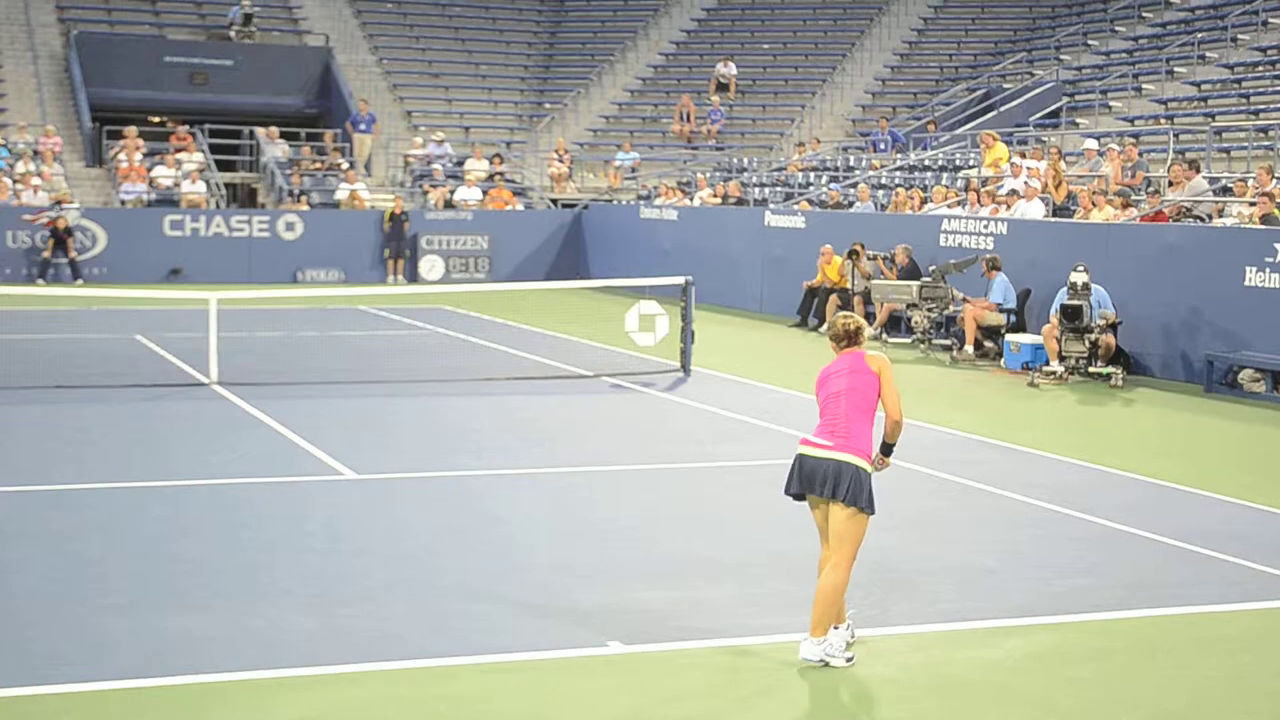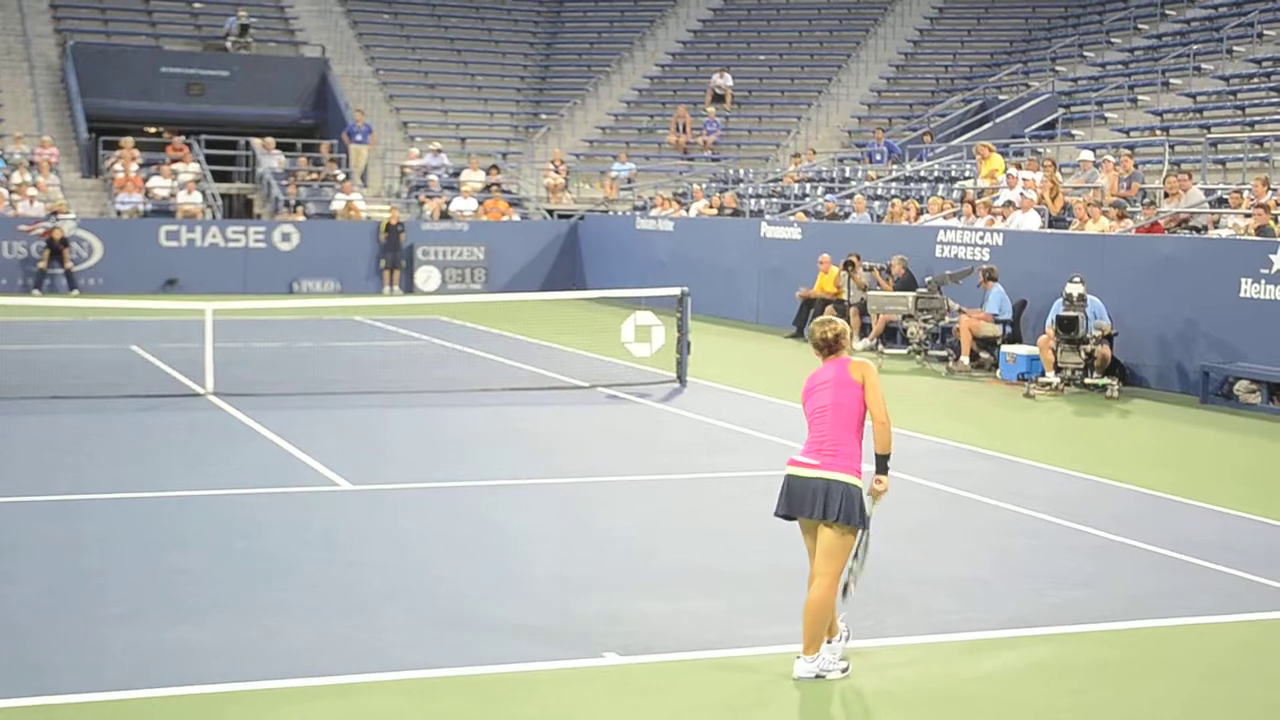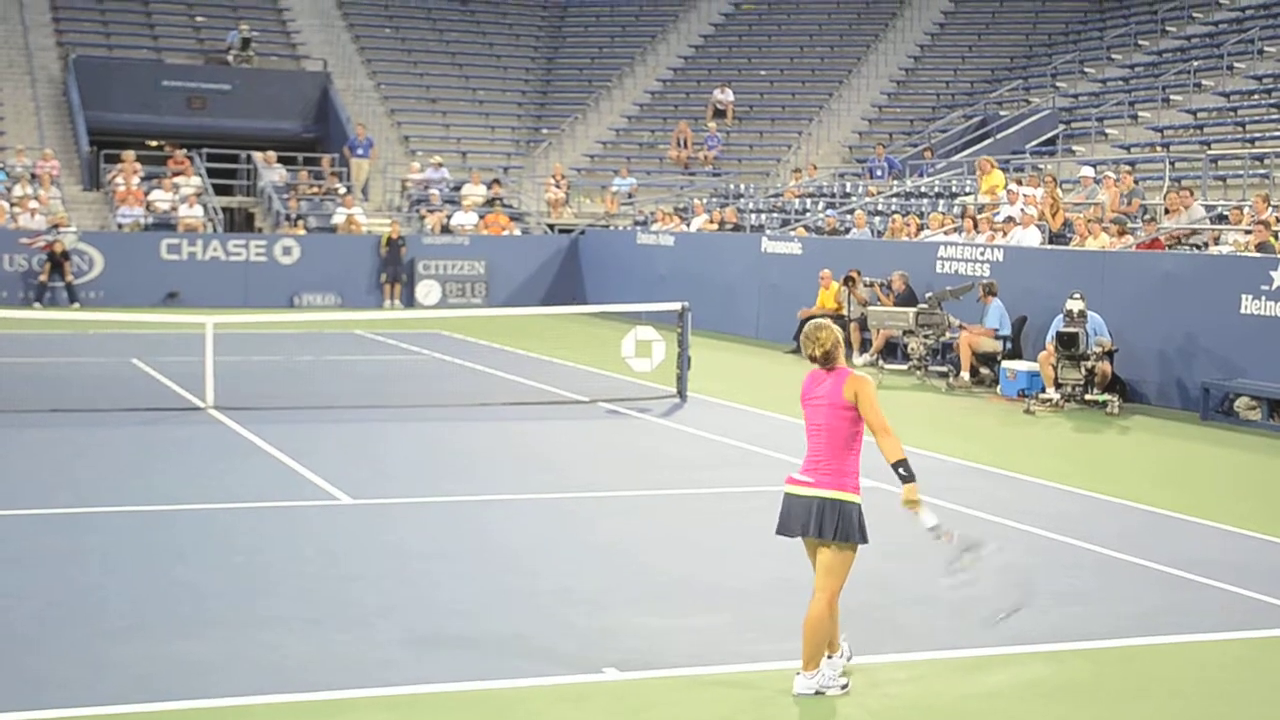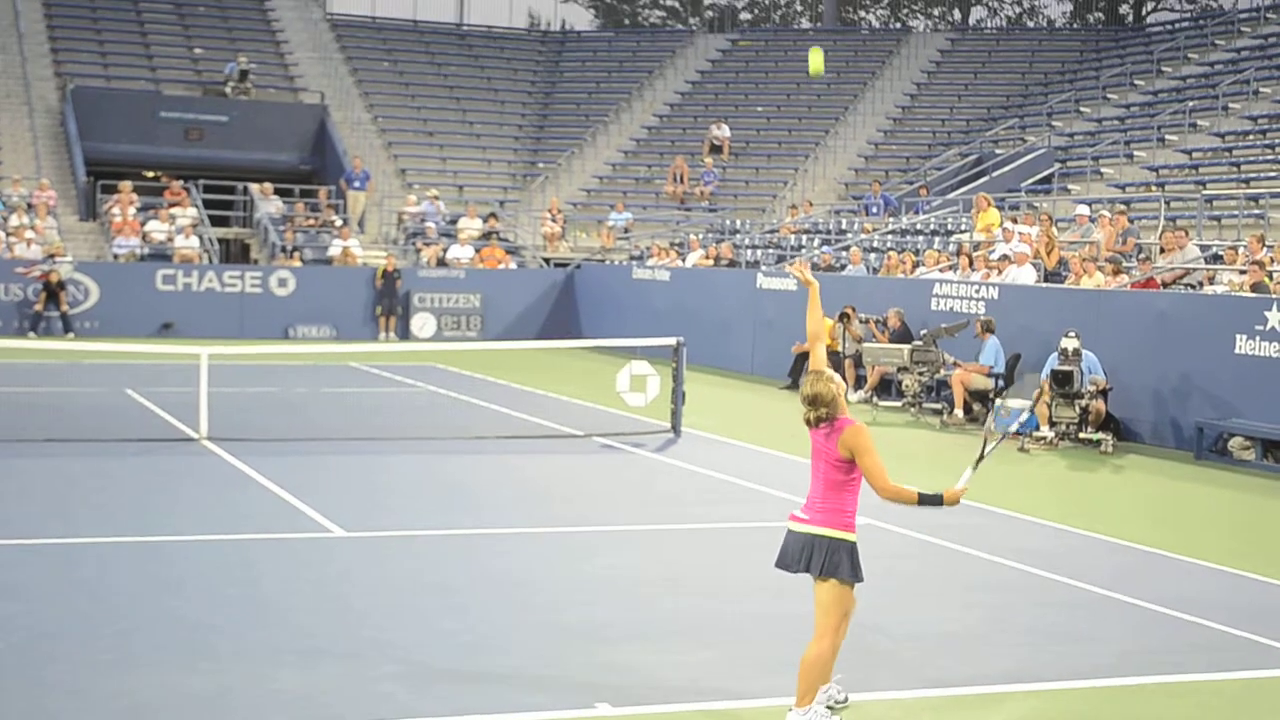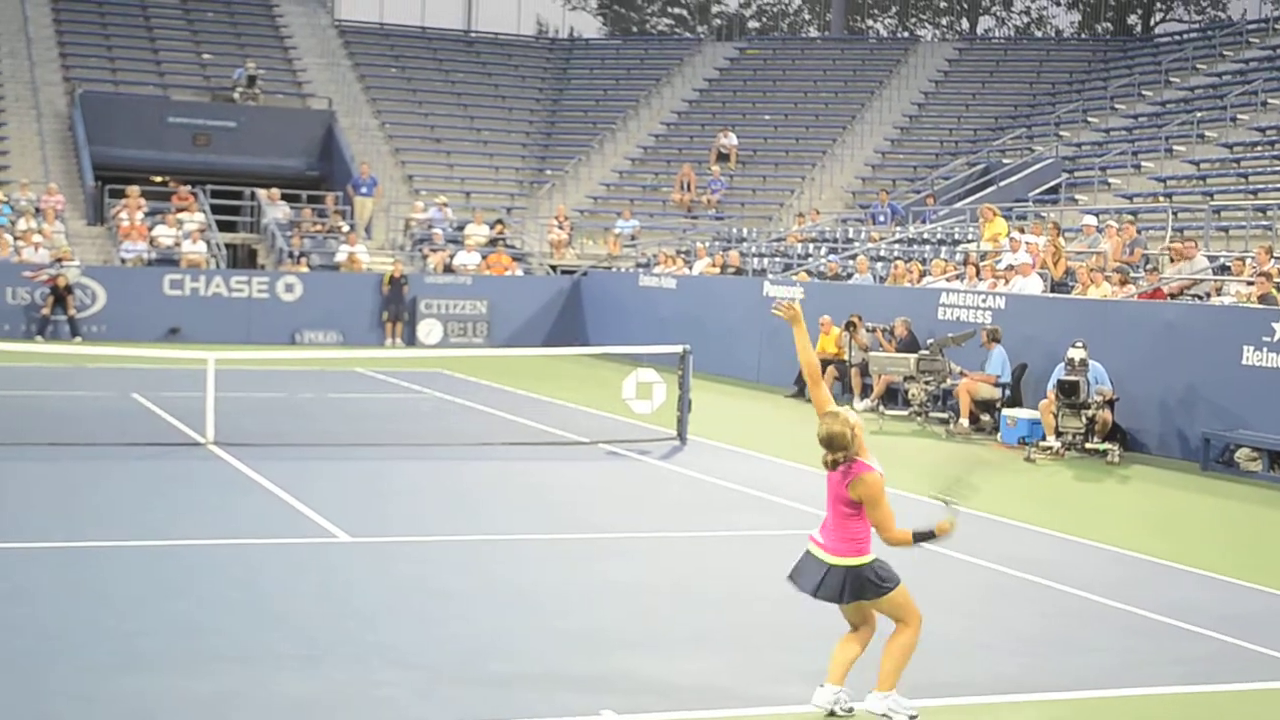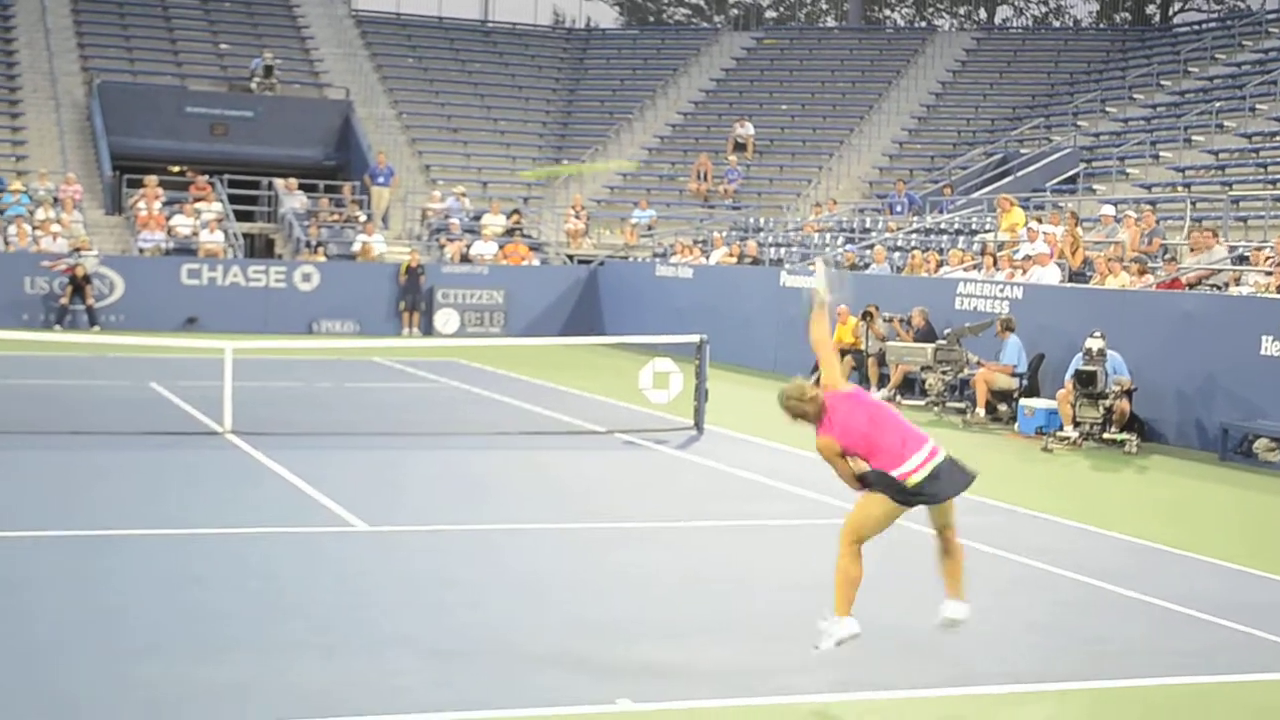
dt=0.4s
person 1, frame 1
left shoulder: (825, 372)
right shoulder: (877, 360)
right elbow: (894, 416)
right wrist: (885, 453)
left hip: (812, 456)
right hip: (847, 465)
left knee: (832, 553)
right knee: (841, 562)
left ankle: (838, 626)
right ankle: (815, 641)
person 1, frame 2
left shoulder: (812, 381)
right shoulder: (862, 368)
right elbow: (880, 420)
right wrist: (882, 471)
left hip: (801, 475)
right hip: (837, 483)
left knee: (821, 571)
right knee: (827, 578)
left ankle: (832, 636)
right ankle: (809, 659)
person 1, frame 3
left shoulder: (809, 384)
right shoulder: (857, 381)
right elbow: (881, 431)
right wrist: (909, 481)
left hip: (800, 493)
right hip: (835, 500)
left knee: (826, 586)
right knee: (826, 592)
left ankle: (833, 651)
right ankle: (810, 674)
person 1, frame 4
left shoulder: (817, 419)
right shoulder: (853, 433)
left elbow: (815, 341)
right elbow: (885, 489)
left wrist: (812, 288)
right wrist: (940, 497)
left hip: (805, 529)
right hip: (832, 539)
left knee: (841, 612)
right knee: (827, 629)
person 1, frame 5
left shoulder: (835, 436)
right shoulder: (866, 478)
left elbow: (813, 378)
right elbow: (891, 532)
left wrist: (799, 326)
right wrist: (934, 534)
left hip: (823, 557)
right hip: (851, 565)
left knee: (859, 630)
right knee: (909, 621)
person 1, frame 6
left shoulder: (827, 441)
right shoulder: (837, 390)
left elbow: (856, 481)
right elbow: (825, 344)
right wrist: (820, 305)
left hip: (904, 481)
right hip: (934, 461)
left knee: (849, 540)
right knee: (946, 532)
left ankle: (842, 621)
right ankle: (956, 601)
